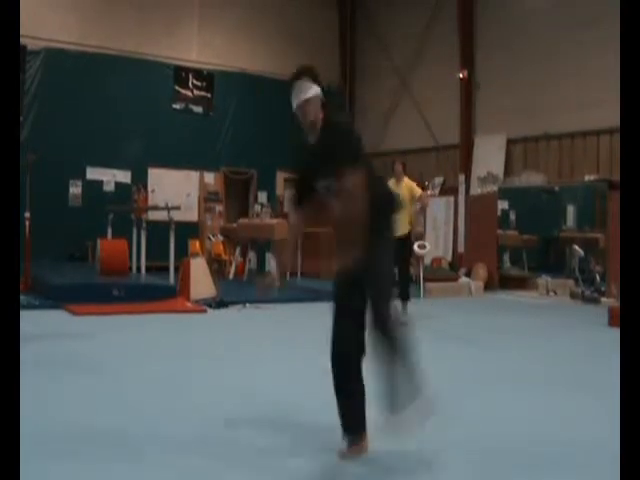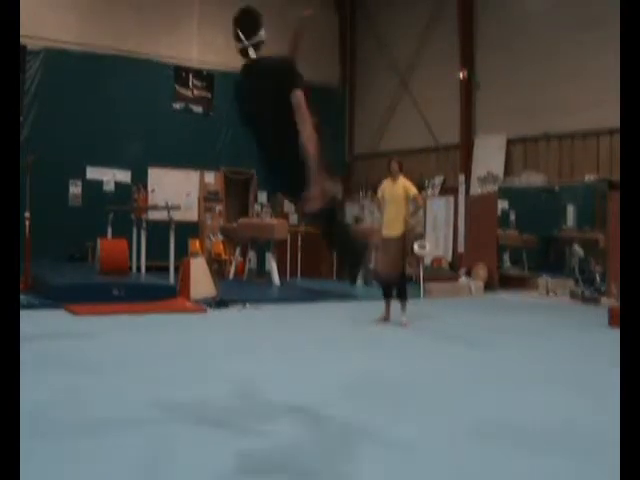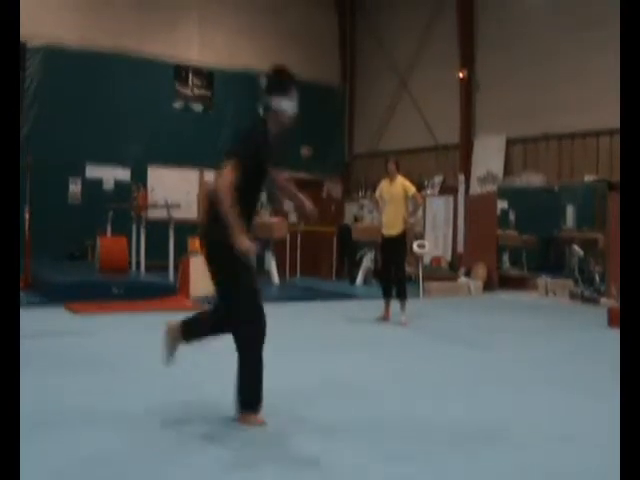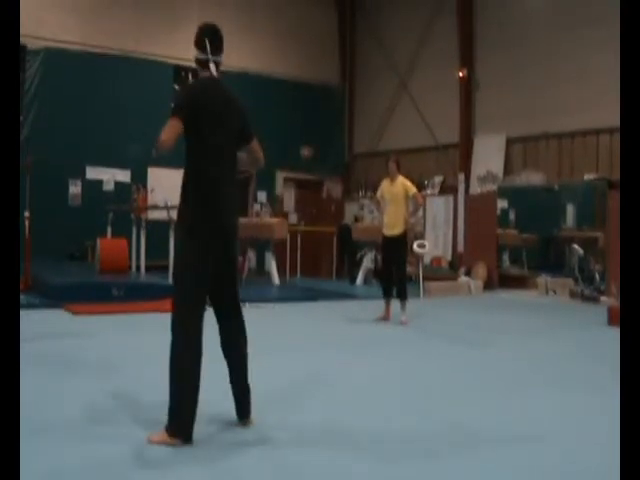
dt=0.5s
person 1, frame 1
left shoulder: (341, 132)
right shoulder: (306, 157)
left elbow: (355, 192)
right elbow: (301, 213)
left wrist: (351, 251)
left hip: (373, 229)
right hip: (355, 240)
right knee: (345, 341)
right ankle: (355, 433)
person 1, frame 2
left shoulder: (243, 86)
right shoulder: (283, 69)
right elbow: (303, 120)
right wrist: (315, 179)
left hip: (280, 176)
right hip: (298, 165)
person 1, frame 3
left shoulder: (264, 137)
right shoulder: (255, 141)
left elbow: (270, 174)
right elbow: (223, 186)
left wrist: (300, 198)
right wrist: (237, 235)
left hip: (220, 233)
right hip: (224, 237)
left knee: (232, 309)
right knee: (251, 320)
right ankle: (248, 405)
person 1, frame 4
left shoulder: (193, 93)
right shoulder: (233, 103)
left elbow: (165, 142)
right elbow: (257, 159)
left wrist: (173, 132)
left hip: (198, 218)
right hip: (227, 218)
left knee: (187, 317)
right knee: (229, 311)
left ankle: (179, 427)
right ankle: (243, 408)
person 2, frame 1
left shoulder: (409, 184)
right shoulder: (388, 184)
left elbow: (424, 201)
left wrist: (413, 216)
left hip: (404, 233)
left knee: (403, 273)
left ankle: (404, 311)
person 2, frame 2
left shoulder: (405, 184)
right shoulder: (384, 184)
left elbow: (419, 202)
left wrist: (409, 217)
left hip: (400, 233)
right hip: (386, 233)
left knee: (399, 273)
right knee: (384, 273)
left ankle: (403, 312)
right ankle: (387, 312)
person 2, frame 3
left shoulder: (403, 183)
right shoulder: (382, 184)
left elbow: (418, 200)
left wrist: (409, 216)
left hip: (399, 232)
right hip: (385, 232)
left knee: (399, 272)
right knee: (385, 272)
left ankle: (403, 312)
right ankle: (386, 311)
person 2, frame 4
left shoulder: (404, 183)
right shoulder: (384, 184)
left elbow: (419, 201)
left wrist: (409, 216)
left hip: (400, 232)
right hip: (386, 232)
left knee: (400, 272)
right knee: (385, 272)
left ankle: (403, 311)
right ankle: (387, 311)
